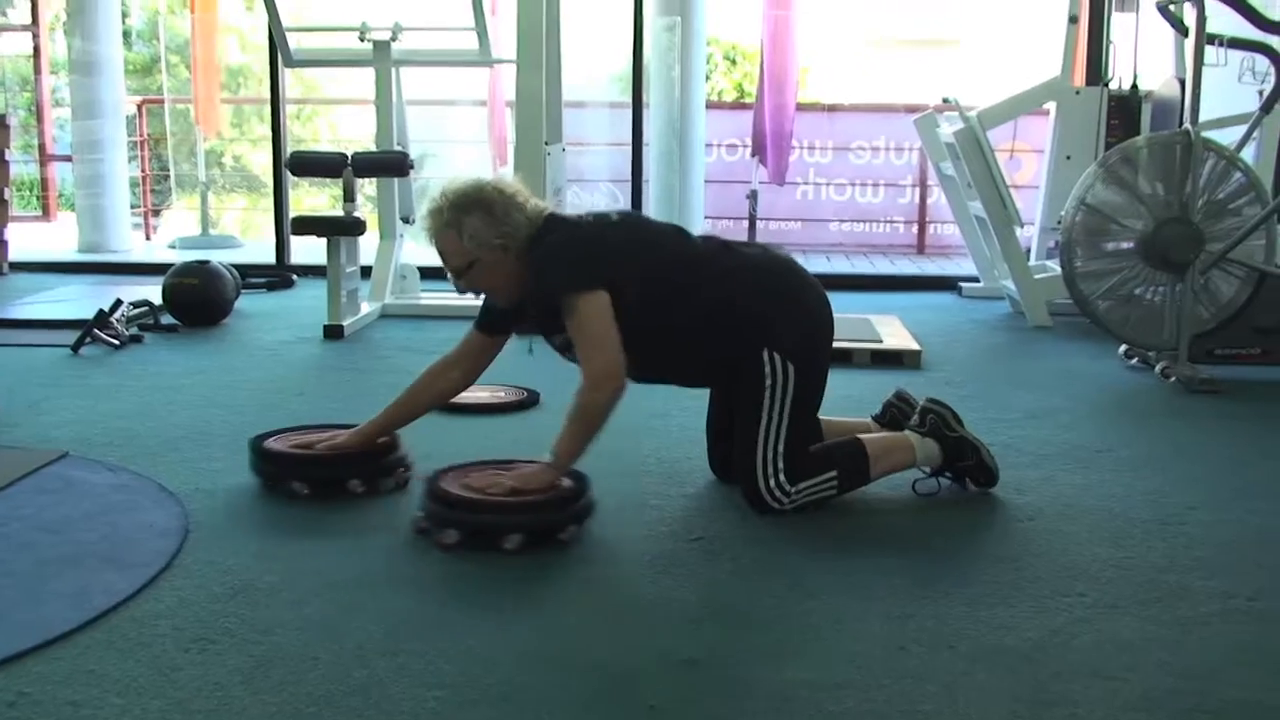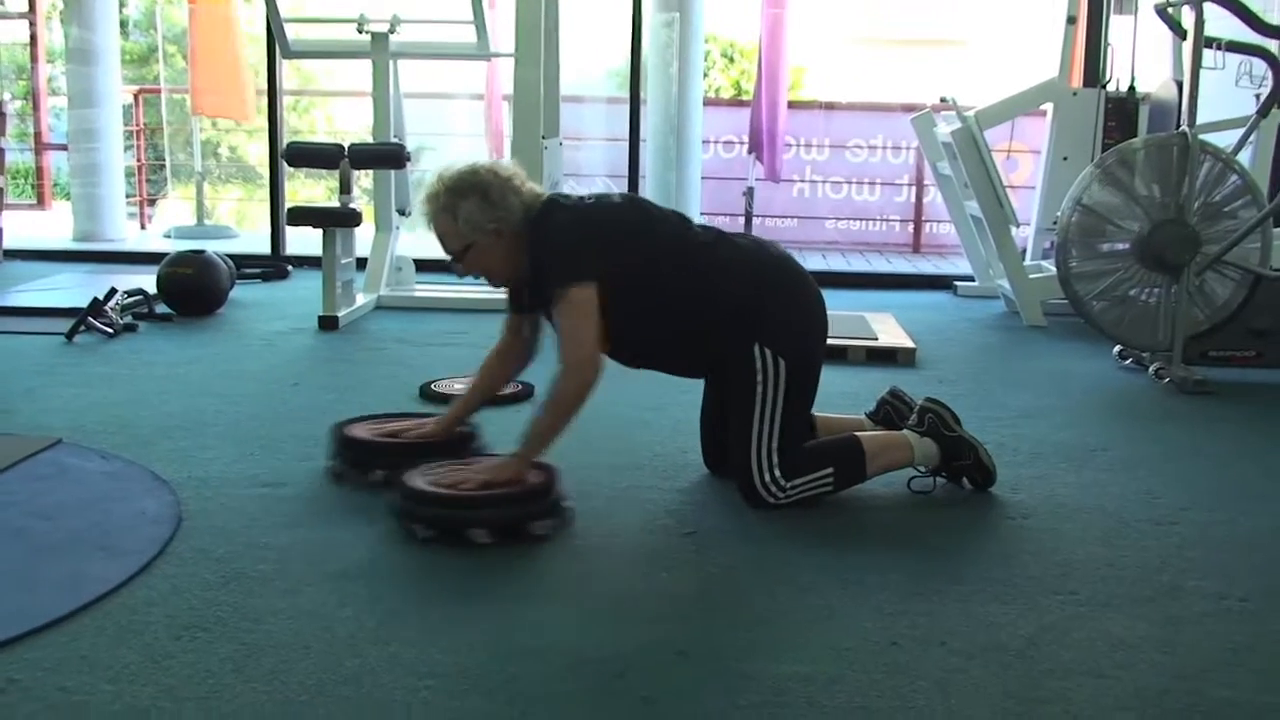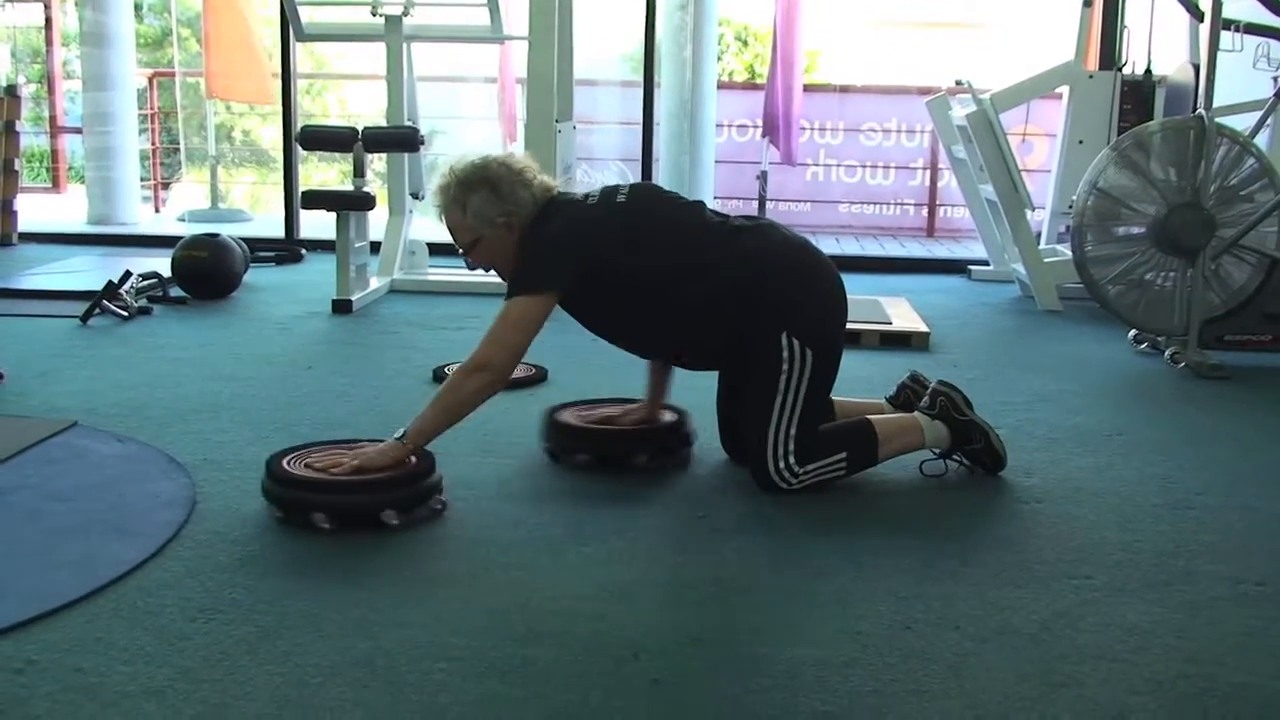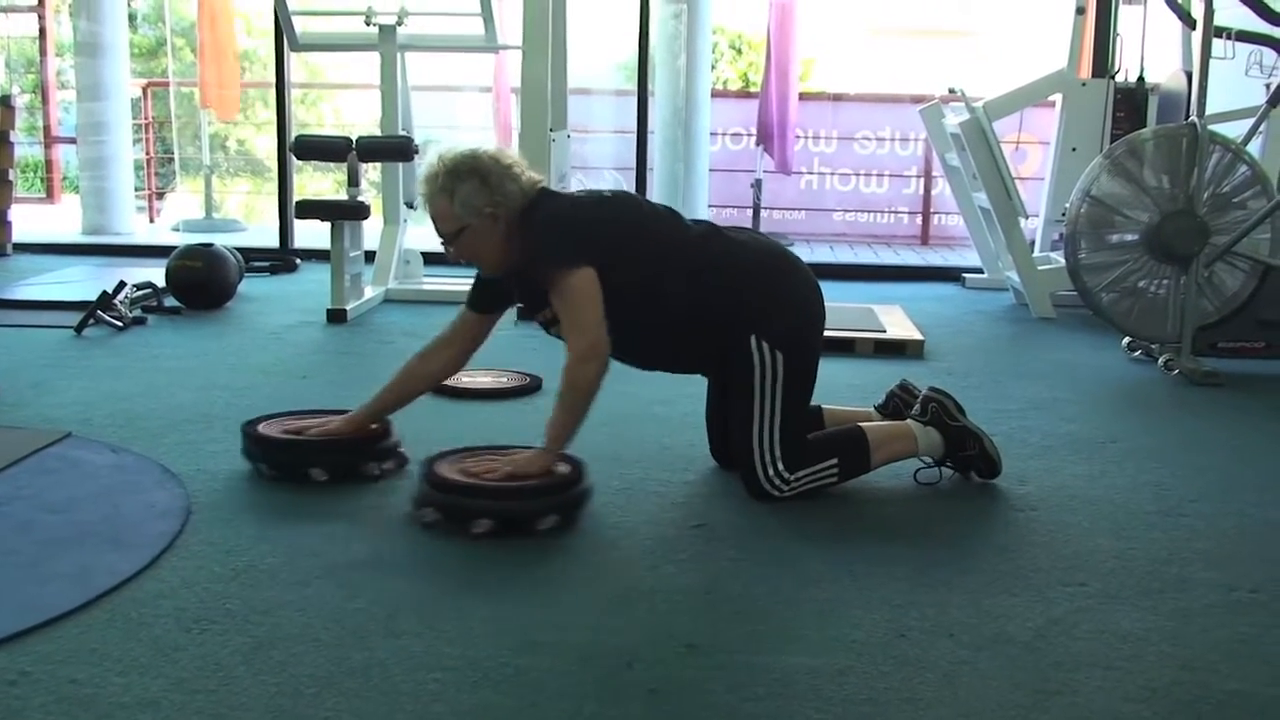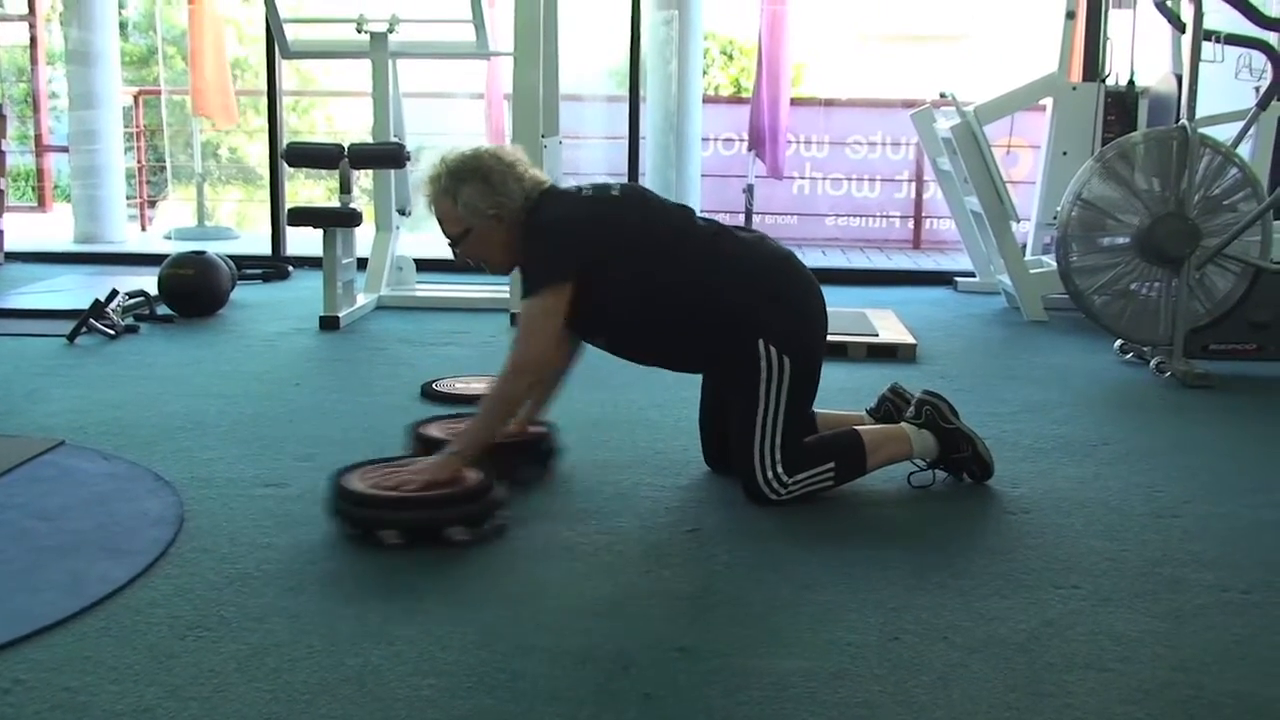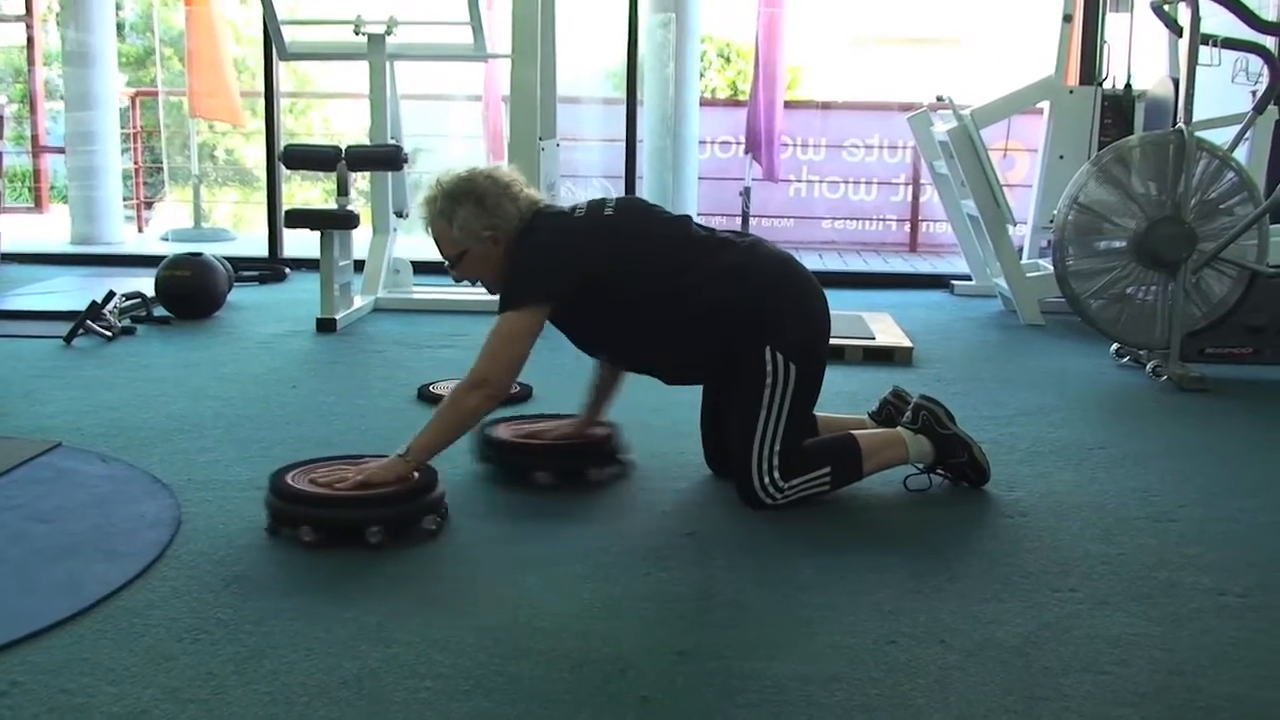
dt=0.7s
person 1, frame 1
left shoulder: (564, 258)
right shoulder: (523, 277)
left elbow: (604, 378)
right elbow: (455, 369)
left wrist: (554, 469)
right wrist: (364, 435)
left hip: (782, 320)
right hip: (750, 326)
left knee: (770, 486)
right knee: (731, 463)
left ankle: (926, 446)
right ankle: (895, 419)
person 1, frame 2
left shoulder: (559, 240)
right shoulder: (539, 244)
left elbow: (581, 369)
right elbow: (513, 348)
left wrist: (520, 459)
right wrist: (454, 417)
left hip: (774, 317)
right hip: (757, 314)
left knee: (769, 480)
right knee: (726, 459)
left ankle: (927, 447)
right ankle: (890, 419)
person 1, frame 3
left shoulder: (555, 244)
right shoulder: (577, 227)
left elbow: (487, 368)
left wrist: (399, 447)
right wrist: (654, 401)
left hip: (793, 303)
right hip: (771, 298)
left knee: (779, 466)
right knee: (744, 443)
left ankle: (934, 427)
right ankle: (906, 401)
person 1, frame 4
left shoulder: (554, 231)
right shoulder: (509, 260)
left elbow: (588, 353)
right elbow: (446, 351)
left wrist: (548, 453)
right wrist: (359, 418)
left hip: (772, 307)
right hip: (747, 313)
left knee: (772, 474)
right knee: (735, 451)
left ankle: (927, 435)
right ankle: (897, 410)
person 1, frame 5
left shoulder: (554, 233)
right shoulder: (542, 229)
left elbow: (532, 367)
right elbow: (558, 344)
left wrist: (455, 459)
right wrist: (508, 422)
left hip: (772, 312)
right hip: (750, 309)
left knee: (771, 478)
right knee: (725, 456)
left ankle: (923, 440)
right ankle: (890, 413)
person 1, frame 6
left shoulder: (539, 258)
right shoulder: (557, 241)
left elbow: (486, 386)
right elbow: (624, 321)
left wrist: (402, 463)
right wrist: (587, 416)
left hip: (779, 318)
right hip: (754, 313)
left knee: (765, 481)
right knee: (726, 457)
left ankle: (920, 442)
right ankle: (890, 418)
